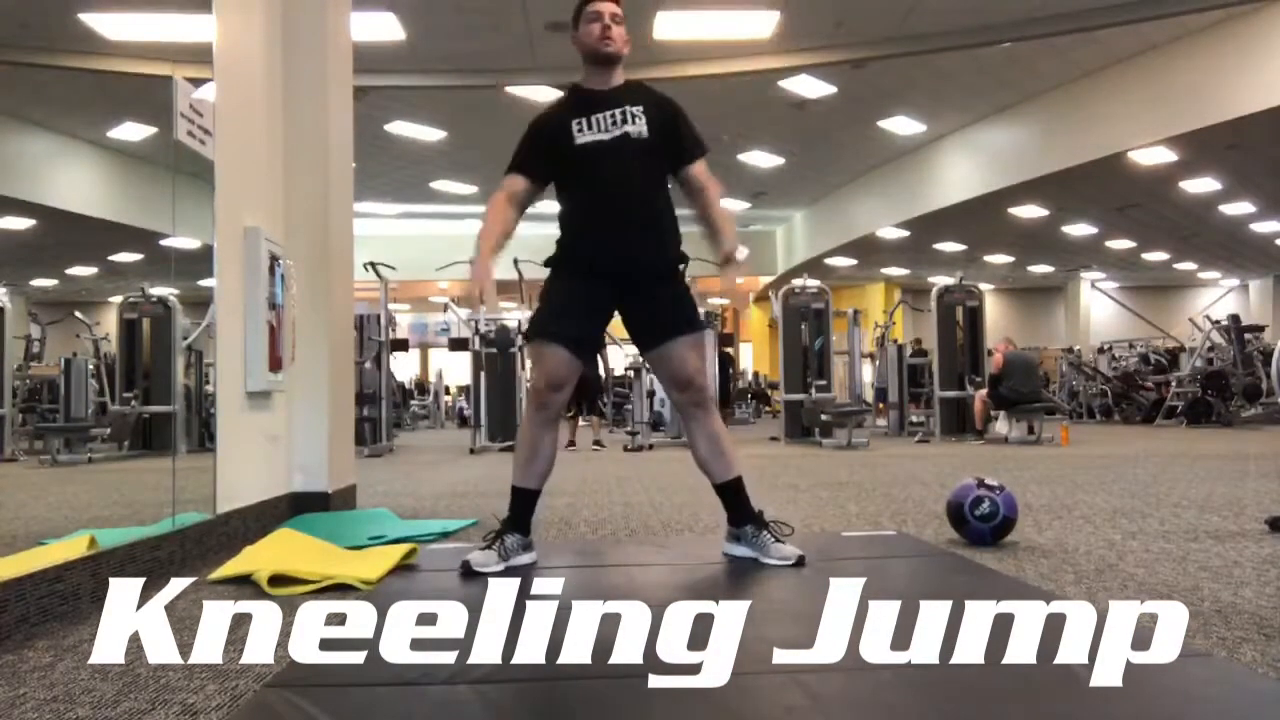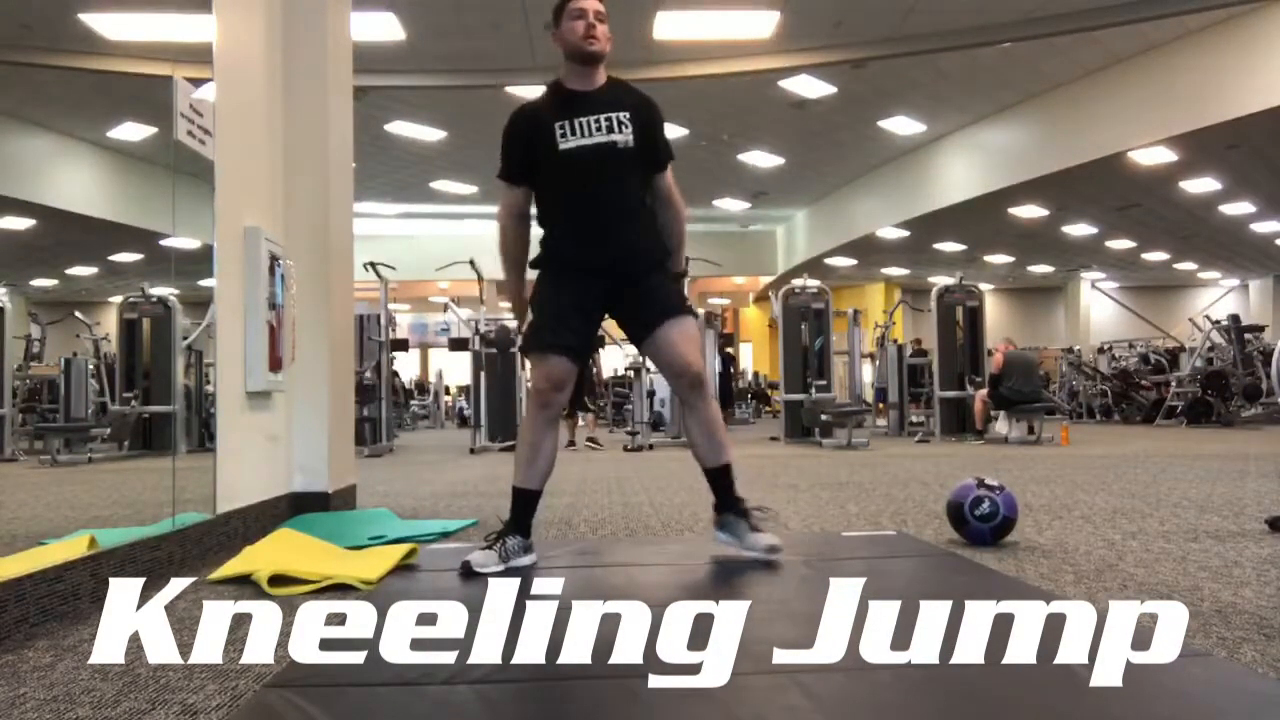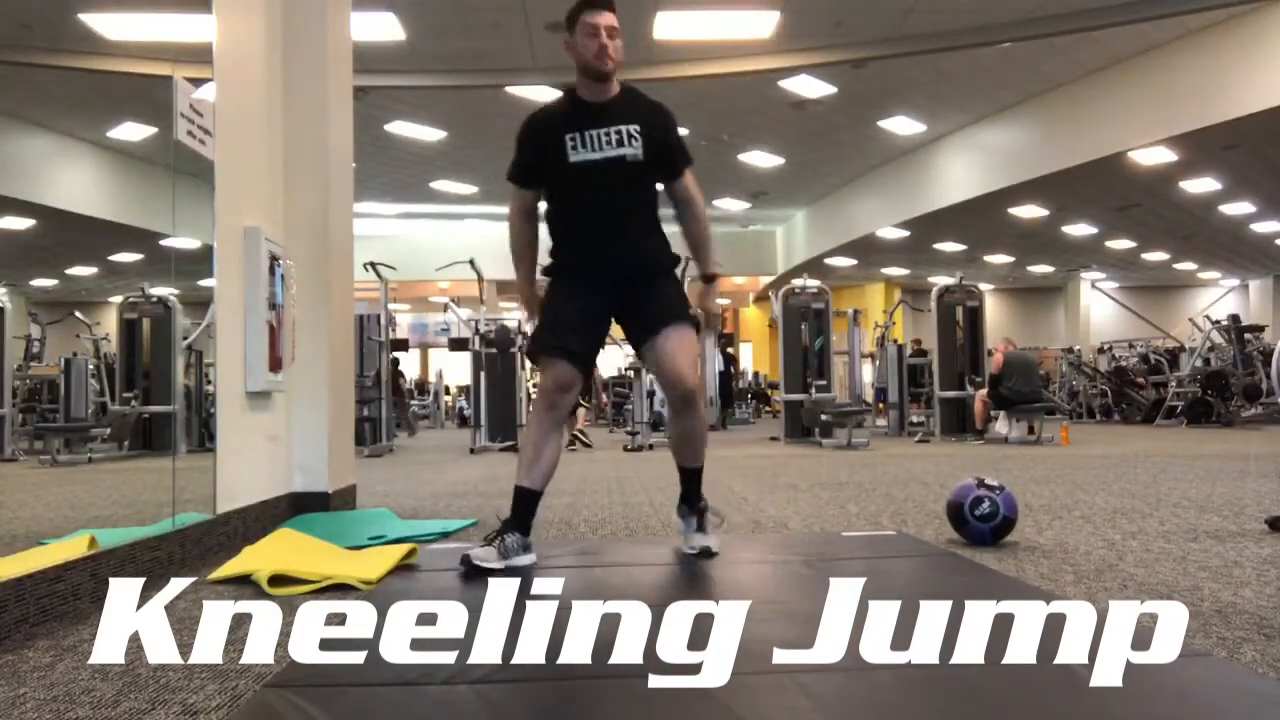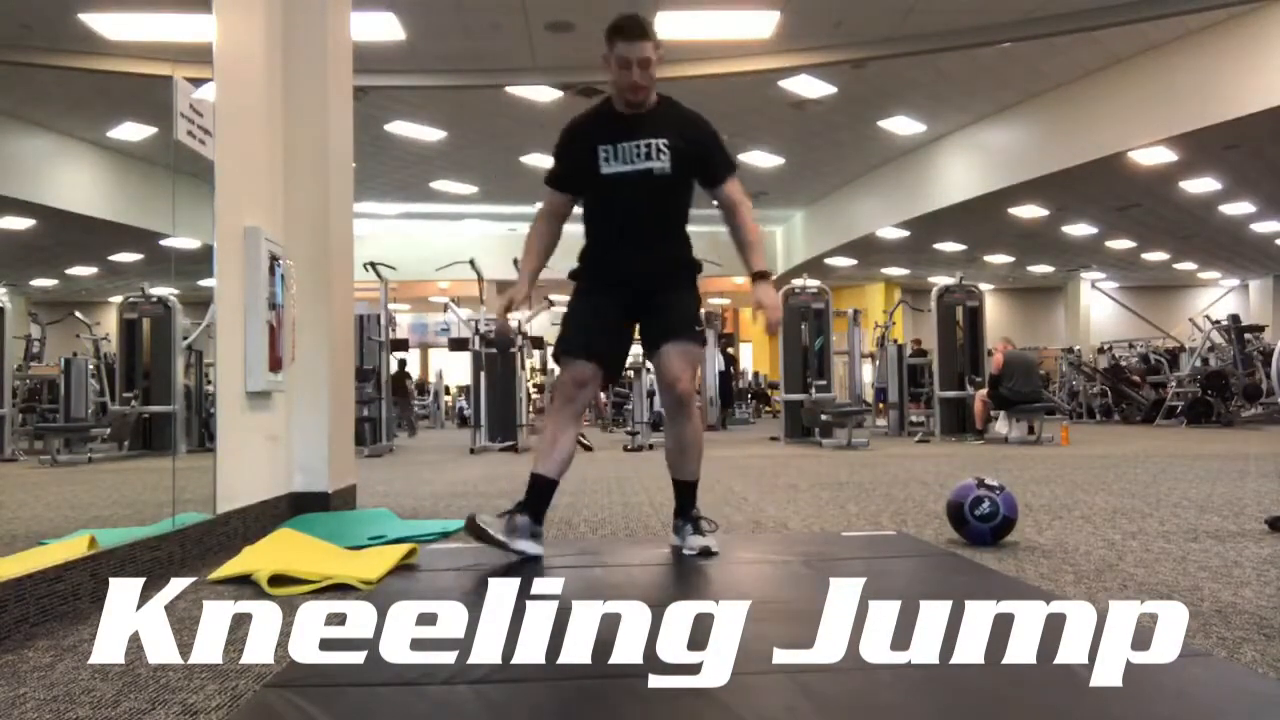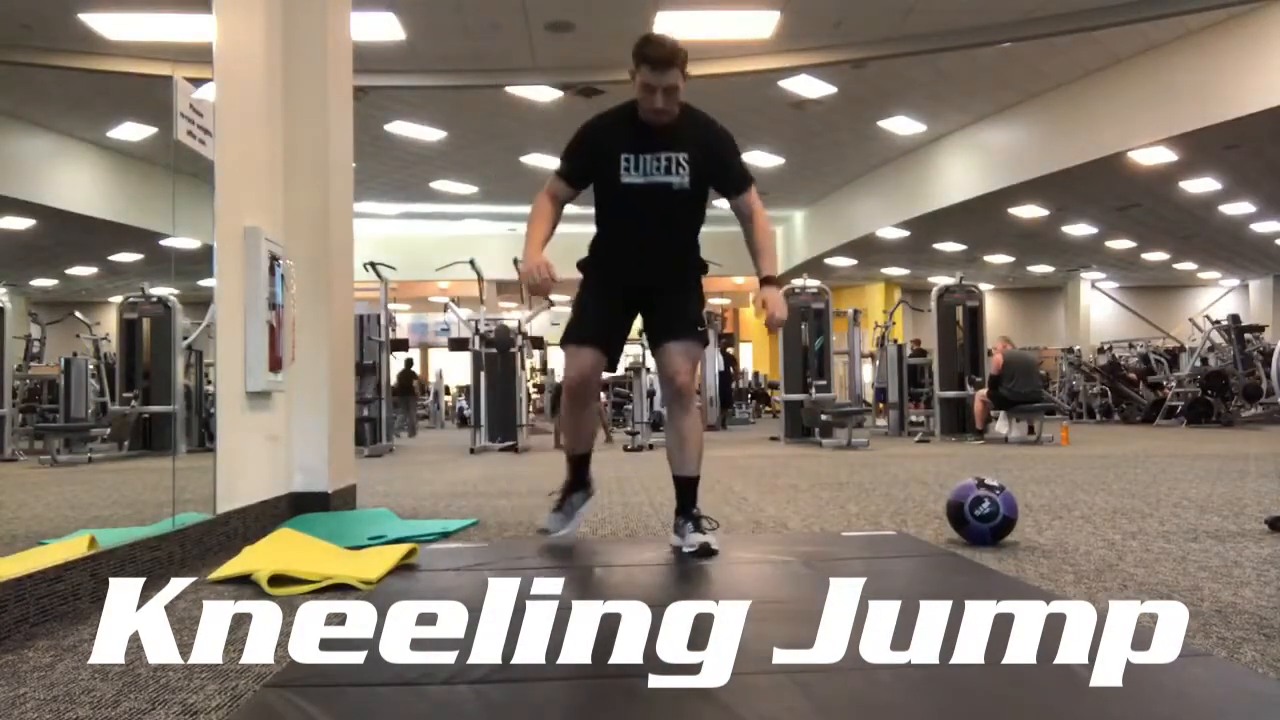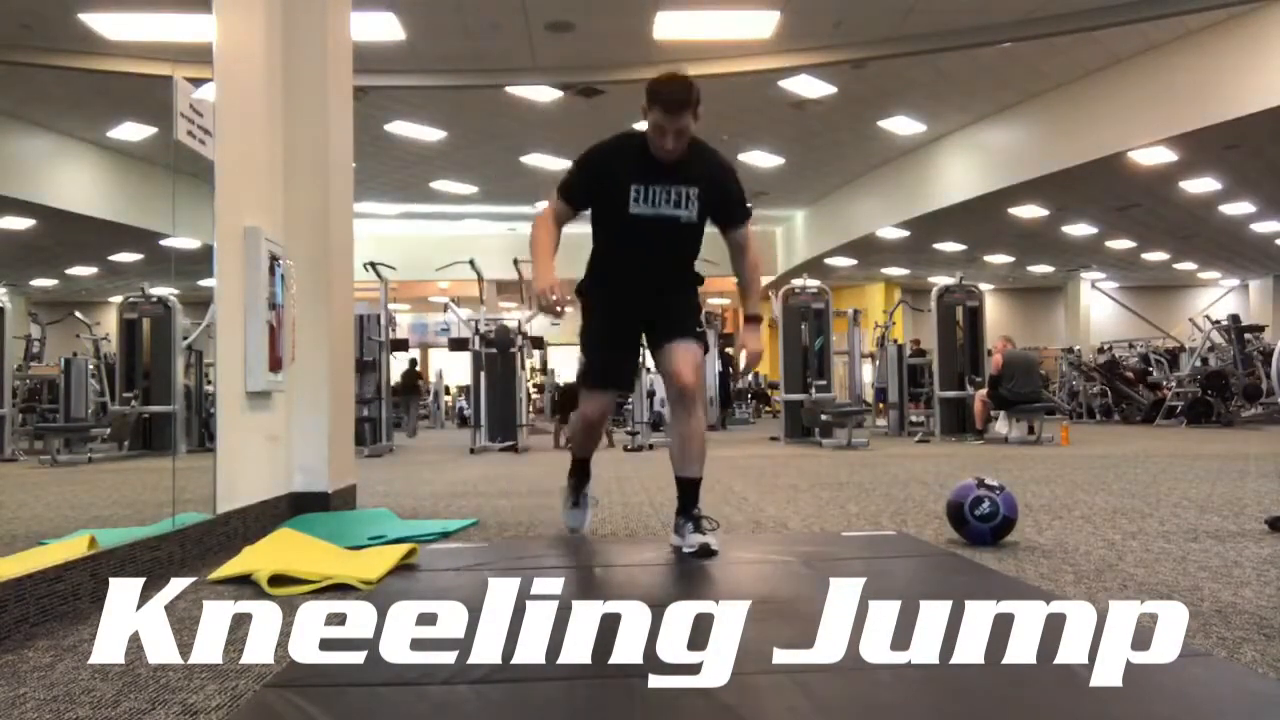
dt=0.2s
person 1, frame 1
left shoulder: (659, 109)
right shoulder: (553, 121)
left elbow: (701, 185)
right elbow: (511, 197)
left wrist: (729, 253)
right wrist: (483, 260)
left hip: (656, 272)
right hip: (580, 273)
left knee: (694, 394)
right knee: (546, 393)
left ankle: (745, 525)
right ankle: (515, 533)
person 1, frame 2
left shoulder: (638, 107)
right shoulder: (531, 120)
left elbow: (665, 195)
right elbow: (515, 210)
left wrist: (676, 272)
right wrist: (516, 293)
left hip: (643, 268)
right hip: (567, 274)
left knee: (692, 375)
right knee: (546, 394)
left ankle: (730, 510)
right ankle: (516, 534)
person 1, frame 3
left shoulder: (651, 117)
right shoulder: (543, 127)
left elbow: (687, 200)
right elbow: (523, 212)
left wrist: (709, 277)
right wrist: (529, 291)
left hip: (648, 273)
right hip: (576, 278)
left knee: (685, 384)
right knee: (553, 396)
left ankle: (693, 508)
right ankle: (515, 535)
person 1, frame 4
left shoulder: (689, 128)
right shoulder: (582, 134)
left elbow: (735, 203)
right elbow: (552, 213)
left wrist: (760, 276)
right wrist: (523, 282)
left hip: (670, 280)
right hip: (602, 281)
left knee: (682, 390)
right knee: (573, 394)
left ankle: (687, 518)
right ankle: (527, 519)
person 1, frame 5
left shoulder: (709, 138)
right shoulder: (600, 134)
left elbow: (750, 210)
right elbow: (551, 197)
left wrist: (768, 282)
right wrist: (534, 251)
left hip: (676, 278)
right hip: (610, 275)
left knee: (680, 384)
right knee: (579, 377)
left ankle: (687, 516)
right ankle: (577, 484)
person 1, frame 6
left shoulder: (714, 171)
right shoulder: (606, 159)
left elbow: (741, 246)
right elbow: (551, 217)
left wrist: (753, 320)
right wrist: (543, 270)
left hip: (674, 294)
right hip: (611, 292)
left knee: (686, 384)
right knee: (595, 409)
left ankle: (687, 515)
right ankle: (579, 479)
